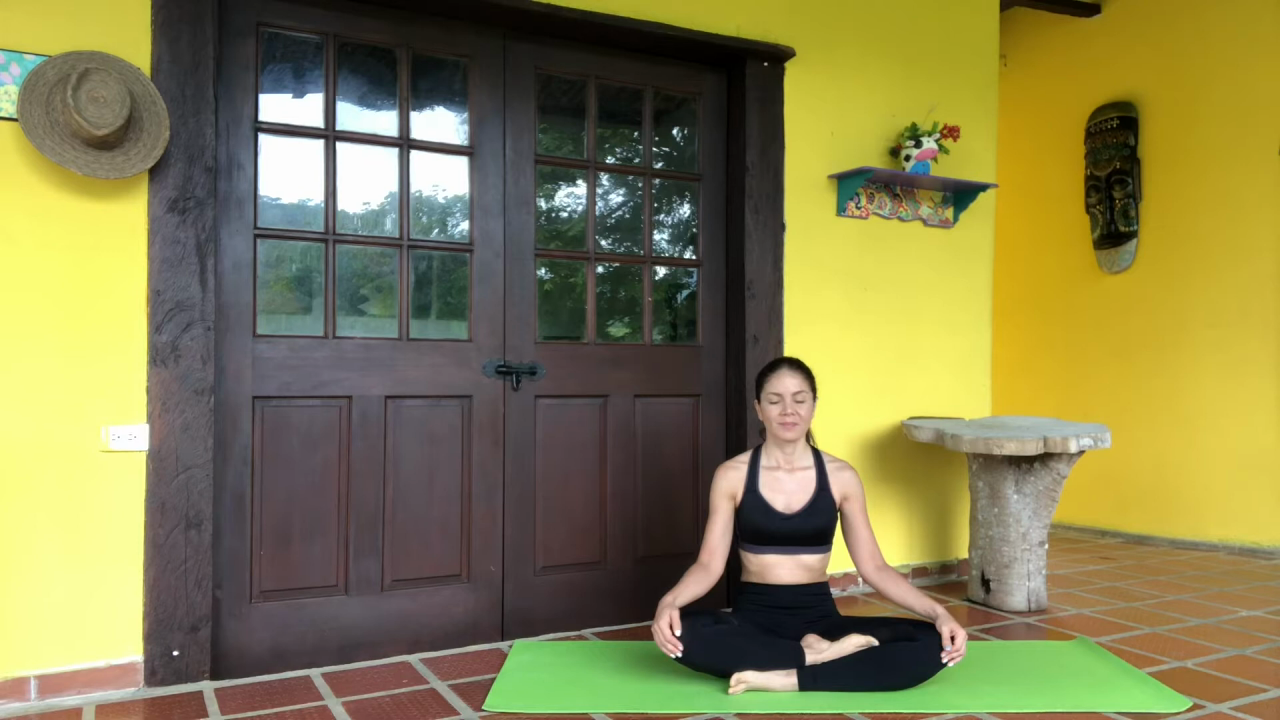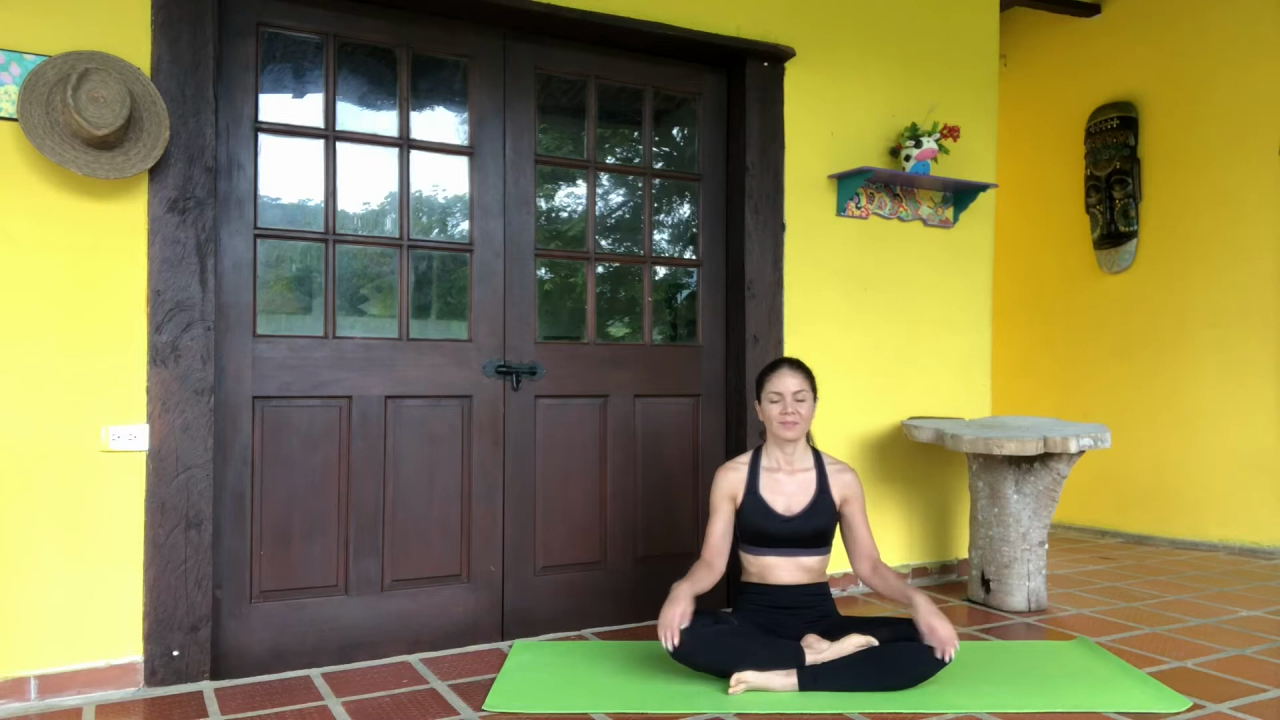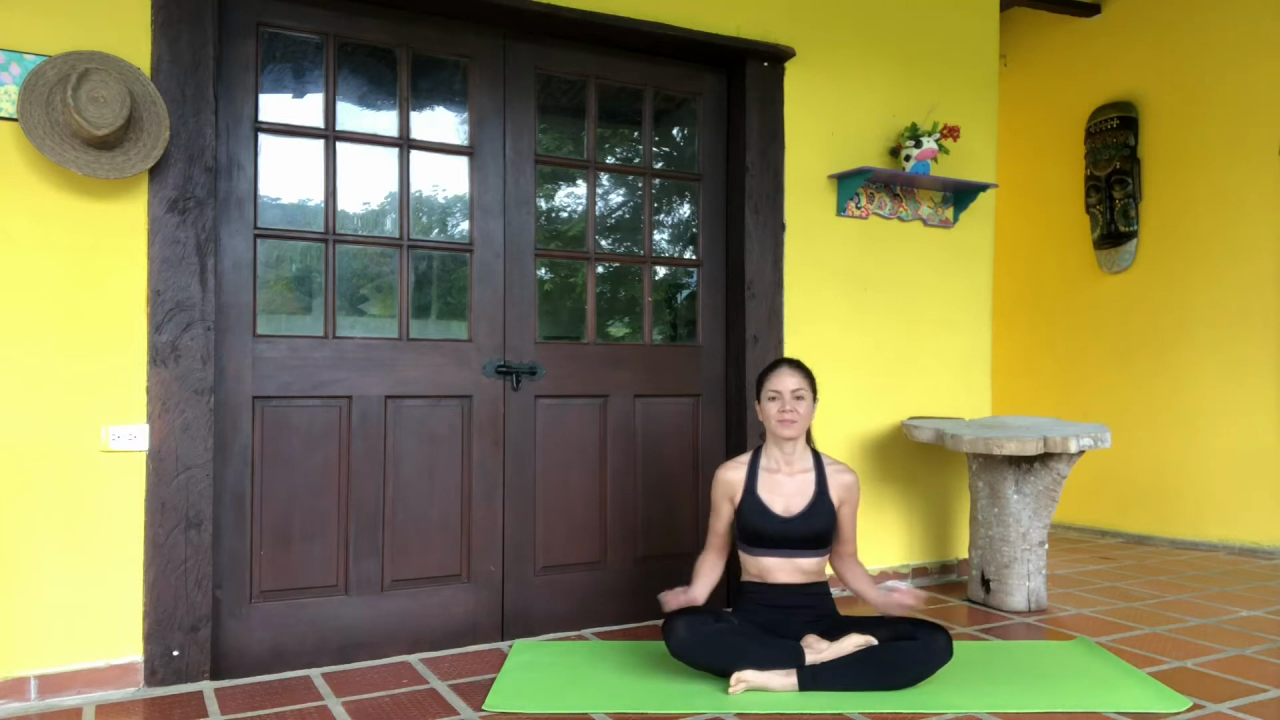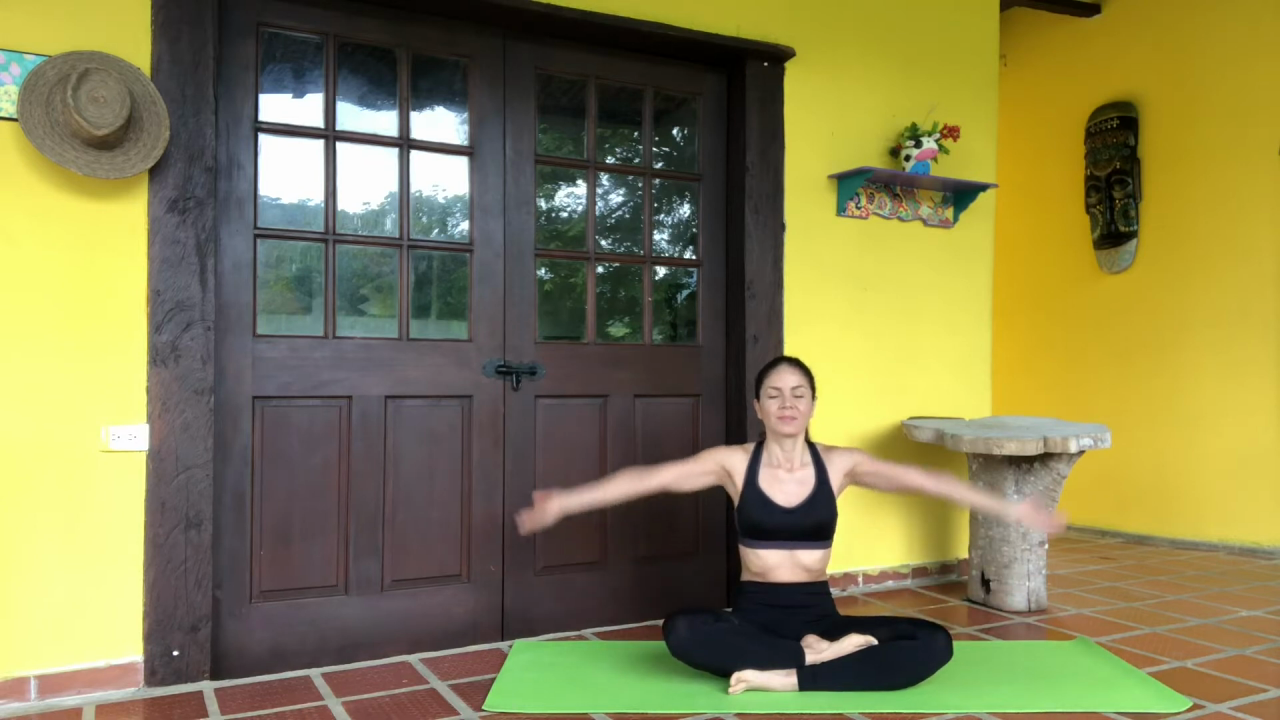
dt=0.7s
person 1, frame 1
left shoulder: (841, 477)
right shoulder: (732, 475)
left elbow: (873, 566)
right elbow: (710, 563)
left wrist: (937, 612)
right wrist: (670, 601)
left hip: (818, 616)
right hip: (754, 617)
left knee: (932, 645)
right knee: (683, 634)
left ankle: (787, 678)
right ankle: (816, 655)
person 1, frame 2
left shoulder: (841, 478)
right shoulder: (732, 476)
left elbow: (869, 564)
right elbow: (712, 560)
left wrist: (918, 601)
right wrist: (683, 589)
left hip: (818, 617)
right hip: (753, 617)
left knee: (929, 646)
right knee: (685, 634)
left ankle: (787, 677)
right ankle: (817, 654)
person 1, frame 3
left shoulder: (841, 479)
right shoulder: (732, 476)
left elbow: (844, 561)
right elbow: (715, 552)
left wrist: (884, 598)
right wrist: (693, 596)
left hip: (818, 616)
right hip: (754, 616)
left knee: (934, 643)
right knee: (681, 630)
left ankle: (789, 677)
right ankle: (816, 655)
person 1, frame 4
left shoulder: (839, 464)
right shoulder: (734, 463)
left elbow: (927, 482)
right elbow: (647, 480)
left wrist: (1009, 508)
right wrist: (567, 502)
left hip: (819, 614)
right hip: (752, 615)
left knee: (935, 643)
right knee: (682, 630)
left ankle: (785, 675)
right ankle: (814, 656)
